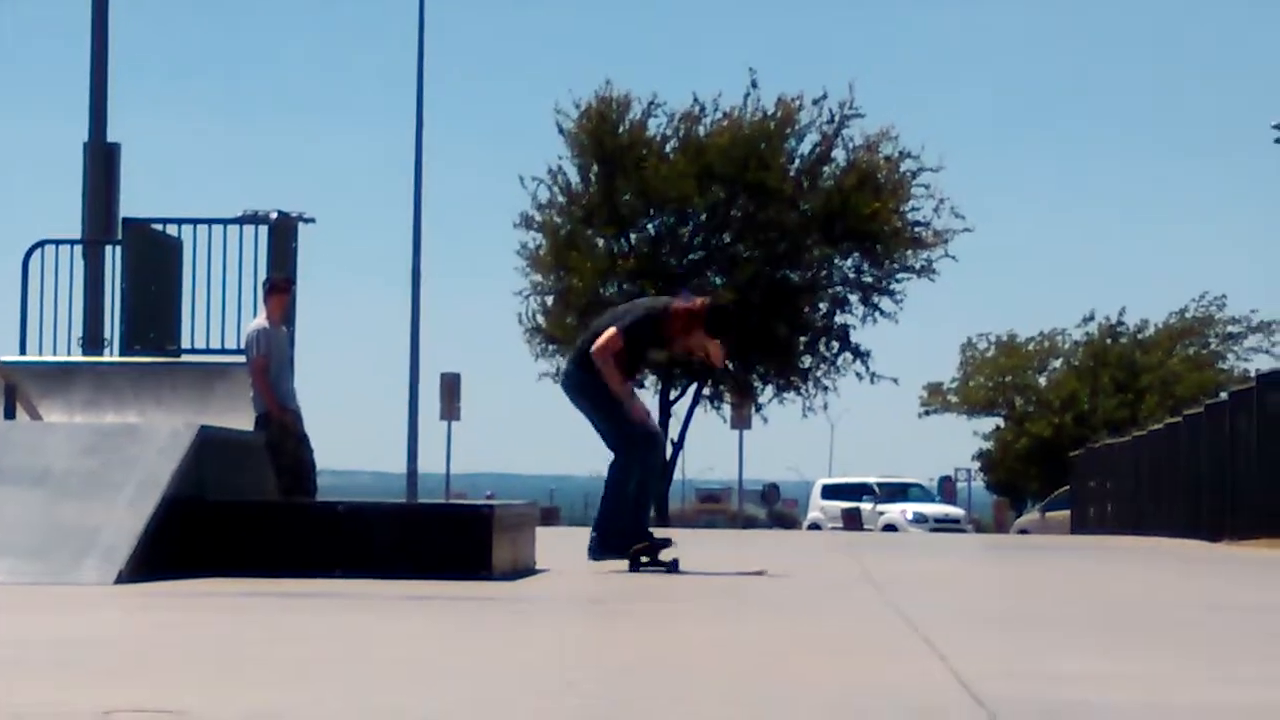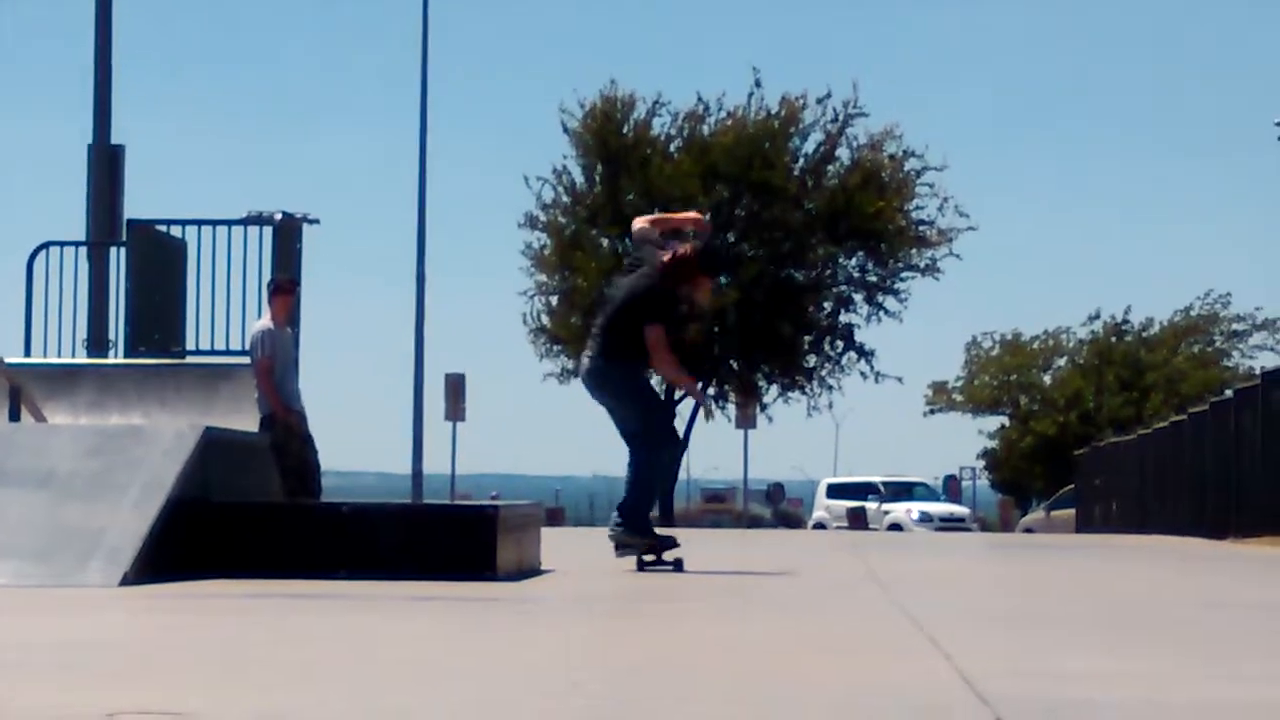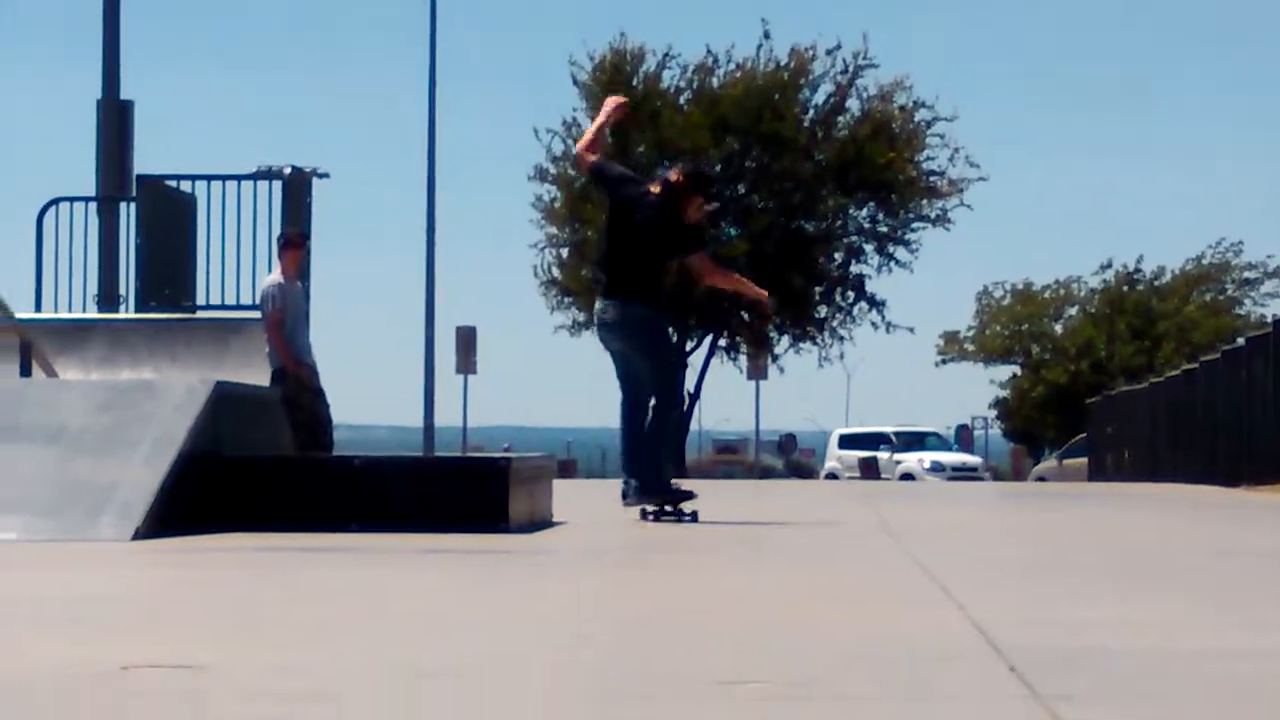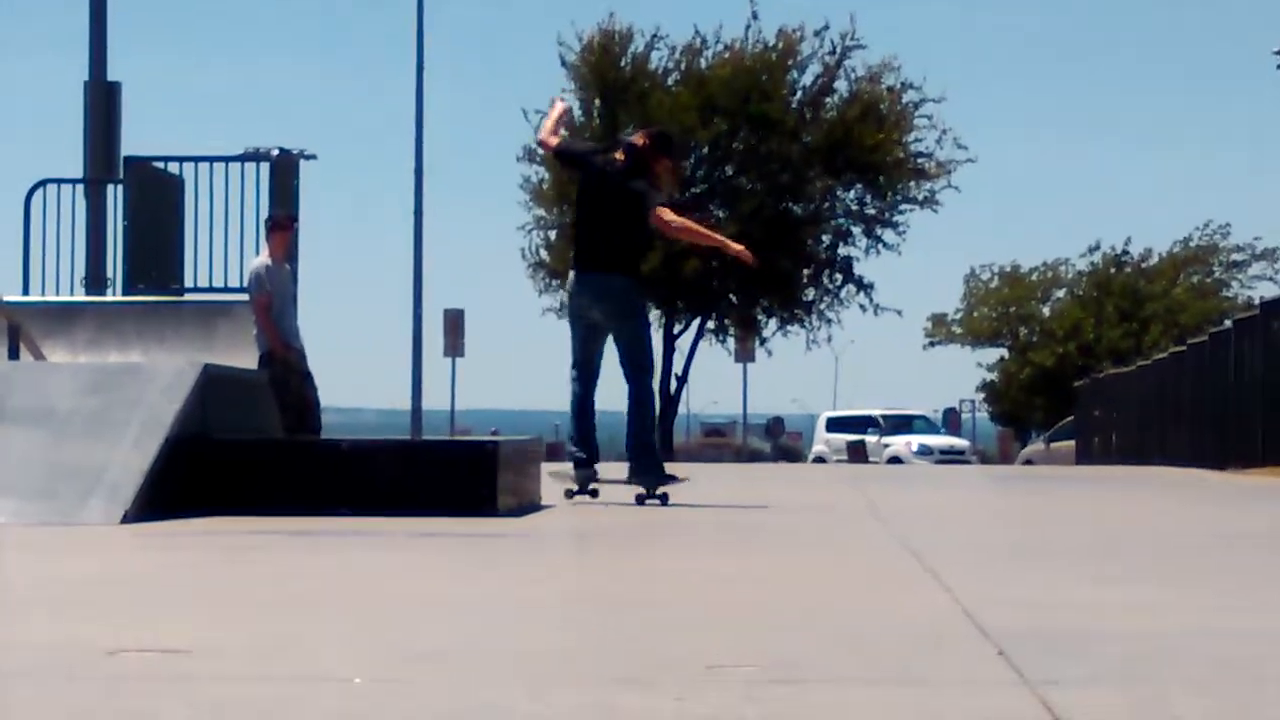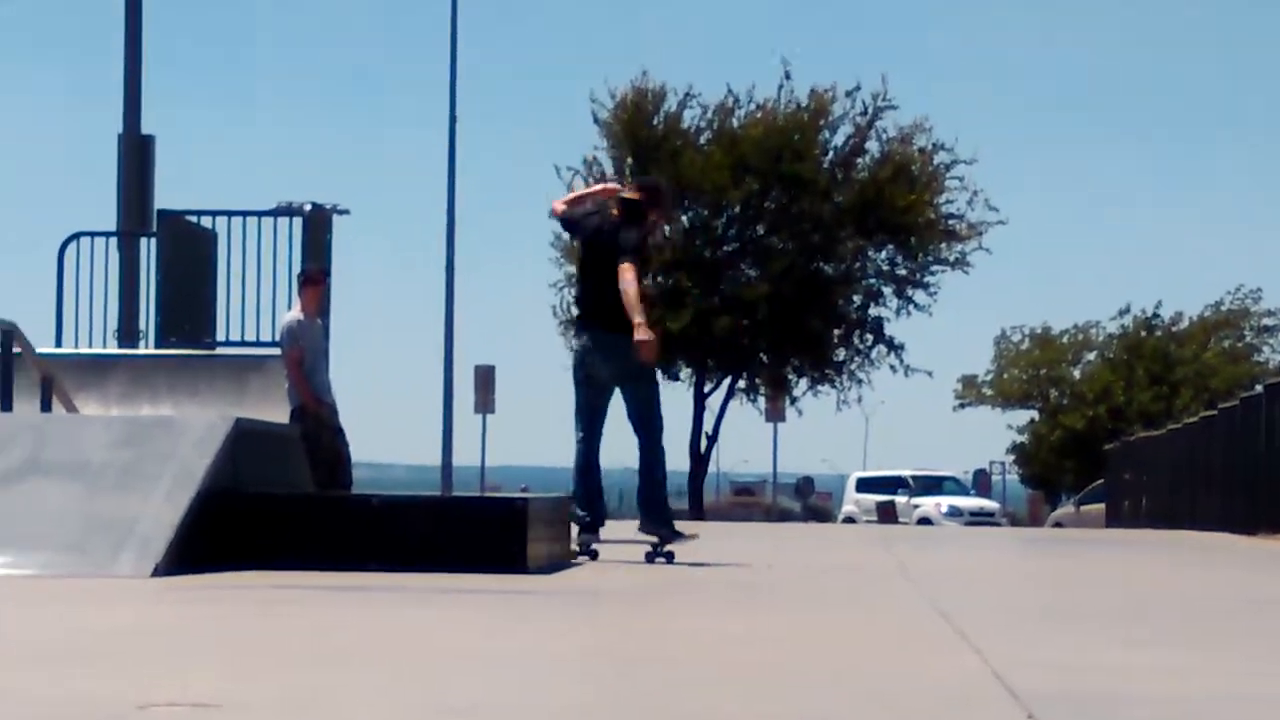
dt=0.2s
person 1, frame 1
left shoulder: (681, 327)
right shoulder: (650, 317)
right elbow: (599, 350)
right wrist: (629, 401)
left hip: (608, 377)
right hip: (585, 375)
left knee: (651, 445)
right knee: (632, 447)
left ankle: (634, 533)
right ankle: (606, 539)
person 1, frame 2
left shoulder: (656, 264)
right shoulder: (660, 289)
left elbow: (640, 225)
right elbow: (658, 354)
left wrist: (682, 221)
right wrist: (693, 388)
left hip: (600, 364)
right hip: (615, 368)
left knee: (649, 444)
right knee: (666, 445)
left ankle: (632, 528)
right ankle: (630, 523)
person 1, frame 3
left shoulder: (627, 189)
right shoulder: (674, 224)
left elbow: (583, 154)
right elbow: (709, 274)
left wrist: (606, 113)
right wrist: (755, 293)
left hip: (606, 313)
right hip: (641, 316)
left knee: (634, 398)
right knee: (668, 398)
left ankle: (635, 482)
right ankle: (649, 483)
person 1, frame 4
left shoulder: (596, 160)
right shoulder: (639, 186)
left elbow: (546, 140)
right elbow: (669, 222)
left wrist: (557, 111)
right wrist: (727, 245)
left hip: (581, 286)
right hip: (620, 290)
left knee: (583, 377)
right knee: (639, 379)
left ankle: (583, 460)
right ankle: (645, 466)
person 1, frame 5
left shoulder: (592, 222)
right shoulder: (635, 235)
left elbow: (560, 207)
right elbow: (626, 277)
left wrist: (602, 190)
right wrist: (641, 323)
left hip: (588, 344)
right hip: (624, 346)
left knee: (587, 438)
right knee: (650, 437)
left ankle: (588, 520)
right ankle: (656, 519)
person 2, frame 1
left shoulder: (282, 330)
right shoulder: (259, 330)
right elbow: (258, 375)
left wrist: (292, 410)
right wrist: (278, 413)
left hip: (289, 412)
right hip: (272, 415)
left knee: (304, 469)
right knee: (281, 473)
person 2, frame 2
left shoulder: (287, 331)
right shoulder: (263, 331)
right elbow: (263, 376)
left wrist: (296, 411)
right wrist: (282, 413)
left hip: (293, 413)
right hip: (277, 416)
left knee: (308, 469)
right knee: (286, 474)
person 2, frame 3
left shoulder: (297, 286)
right shoulder: (274, 286)
right elbow: (273, 330)
left wrist: (308, 365)
right wrist: (293, 367)
left hip: (305, 367)
right hip: (288, 370)
left knee: (320, 423)
right knee: (297, 428)
person 2, frame 4
left shoulder: (285, 268)
right shoulder: (261, 268)
right elbow: (261, 313)
left wrist: (296, 347)
right wrist: (281, 350)
left hip: (293, 350)
right hip: (276, 353)
left knee: (308, 406)
right knee: (286, 410)
person 2, frame 5
left shoulder: (318, 323)
right shoulder: (293, 323)
right elbow: (293, 368)
left wrist: (328, 402)
right wrist: (312, 404)
left hip: (324, 404)
right hip: (307, 408)
left knee: (339, 461)
right knee: (317, 465)
